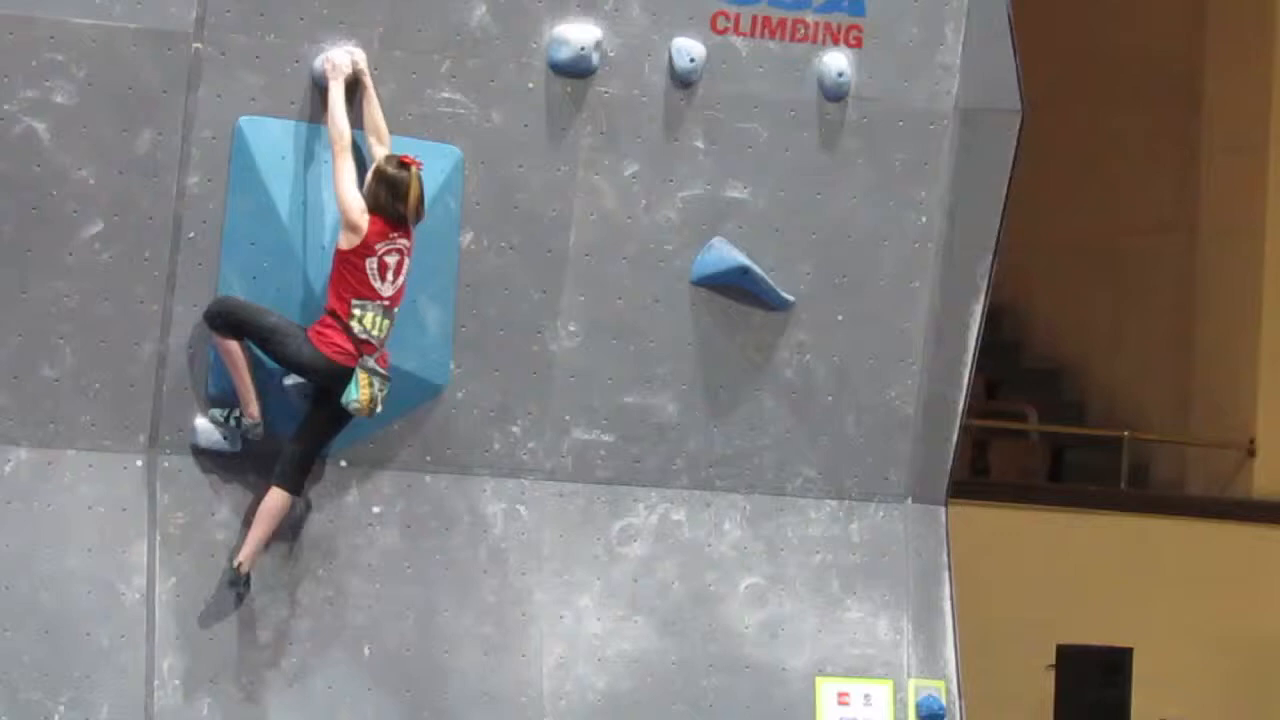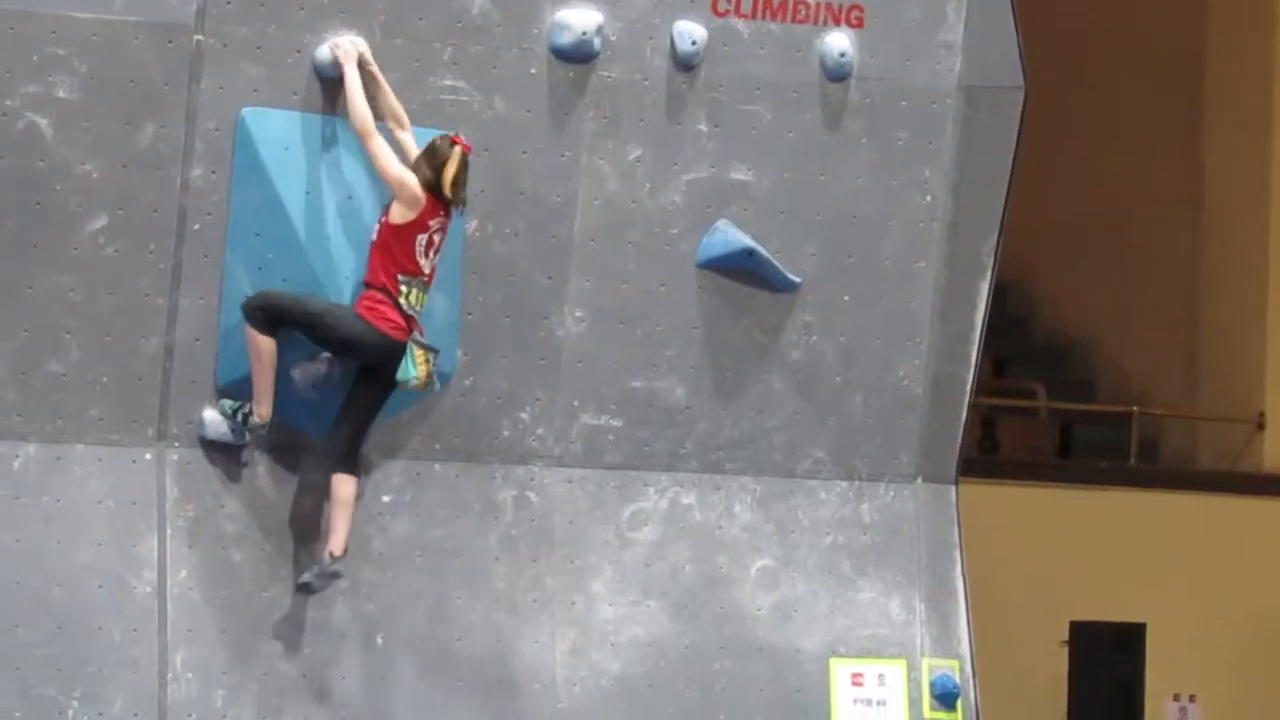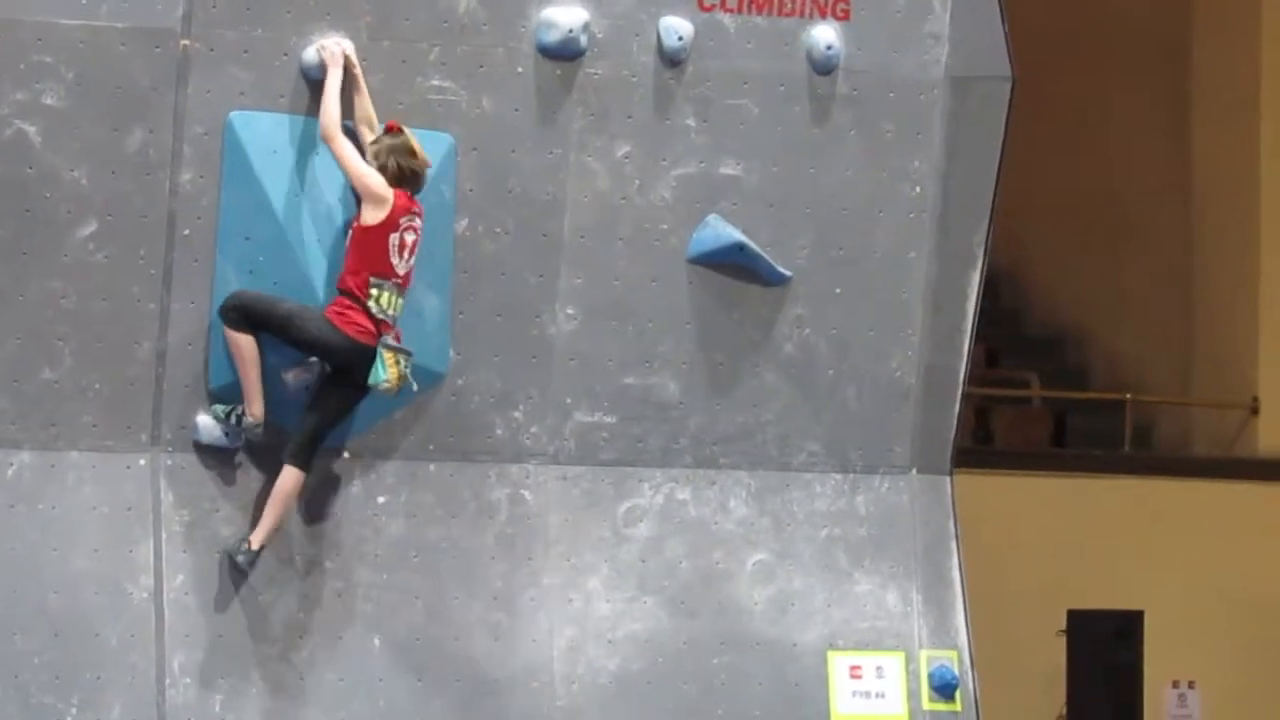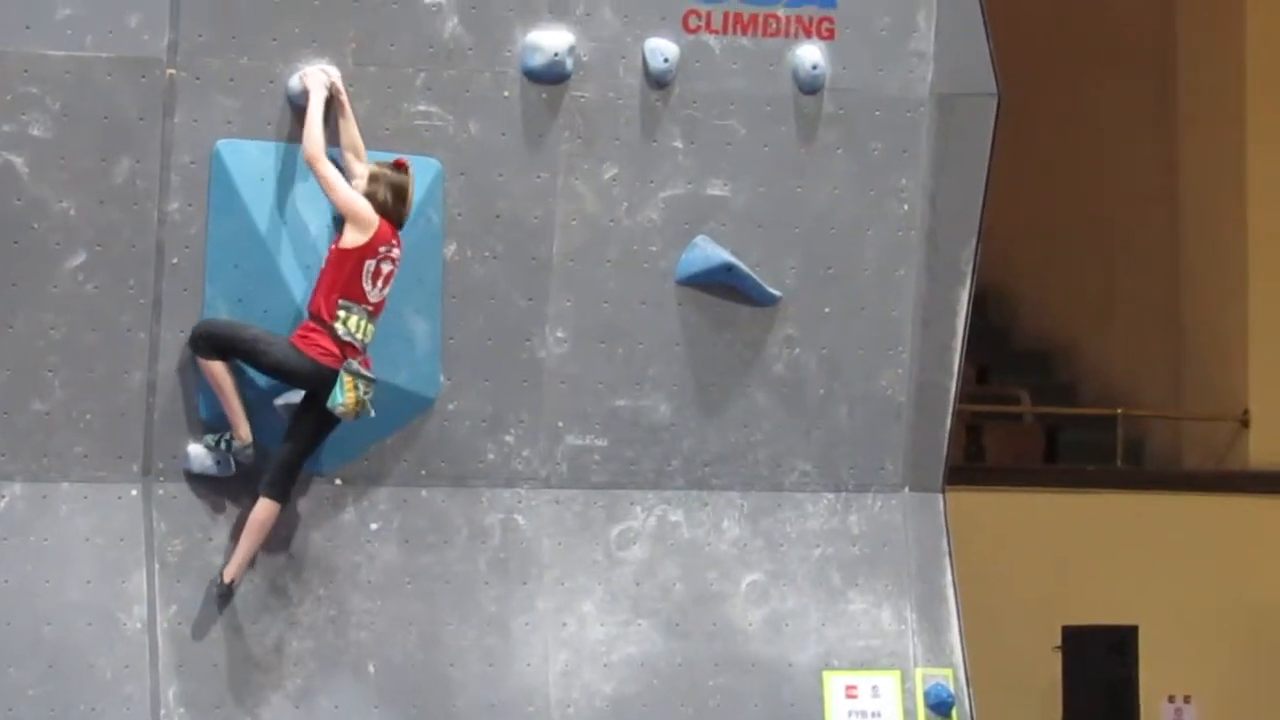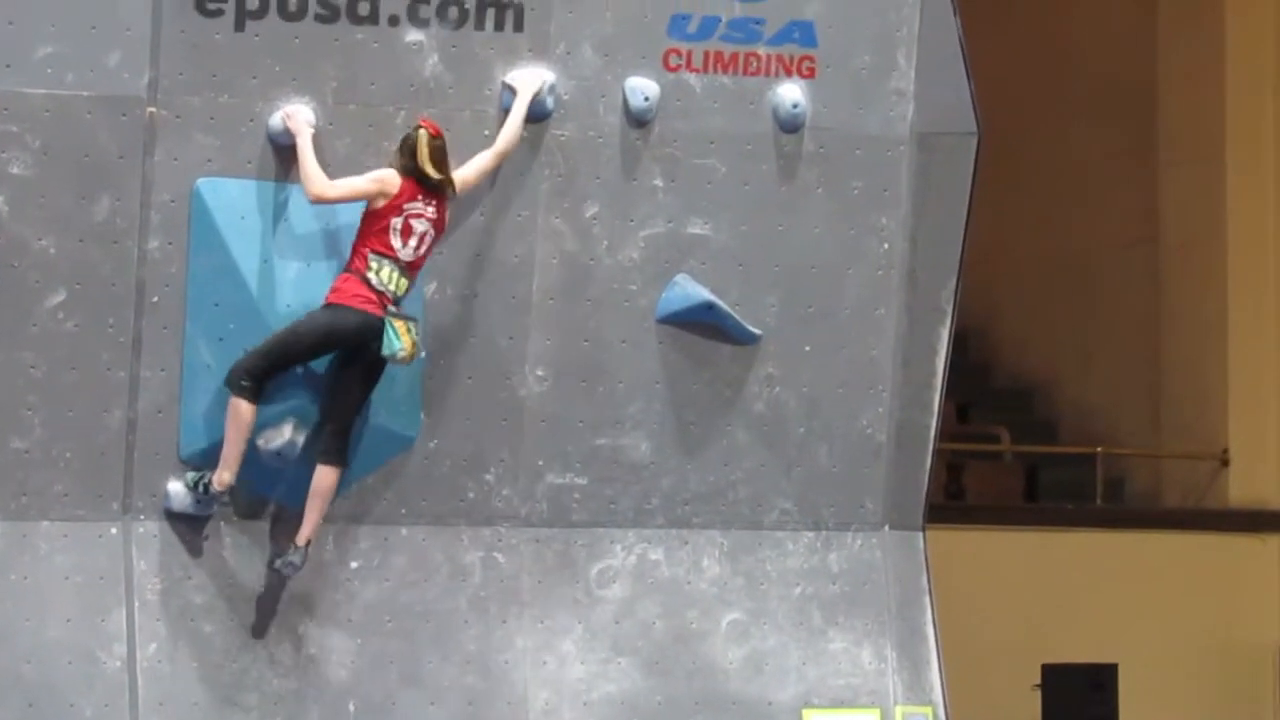
dt=1s
person 1, frame 1
left shoulder: (359, 224)
right shoulder: (404, 229)
left elbow: (342, 148)
right elbow: (378, 143)
left wrist: (337, 81)
right wrist: (365, 81)
left hip: (326, 356)
left knee: (221, 312)
right knee: (294, 466)
left ankle: (249, 417)
right ankle: (242, 565)
person 1, frame 2
left shoulder: (414, 193)
right shoulder: (440, 205)
left elbow: (369, 133)
right elbow: (399, 126)
left wrist: (351, 67)
right wrist: (370, 67)
left hip: (371, 329)
right hip: (398, 343)
left knee: (261, 306)
right knee: (345, 443)
left ankle: (256, 416)
right ankle: (333, 554)
person 1, frame 3
left shoulder: (380, 195)
right shoulder: (411, 207)
left elbow: (331, 134)
right elbow: (369, 132)
left wrist: (334, 70)
right wrist: (355, 73)
left hip: (345, 334)
right hip: (374, 350)
left knee: (237, 307)
right knee: (305, 440)
left ankle: (251, 415)
right ankle: (253, 544)
person 1, frame 4
left shoulder: (366, 220)
right shoulder: (390, 238)
left elbow: (314, 157)
right elbow: (355, 158)
left wrist: (317, 94)
right wrist: (341, 101)
left hip: (311, 358)
right hip: (347, 376)
left knee: (205, 335)
right knee: (281, 473)
left ankle: (239, 438)
right ankle: (229, 577)
person 1, frame 5
left shoulder: (389, 183)
right shoulder: (448, 193)
left elbow: (319, 191)
right elbow: (501, 148)
left wrist: (303, 137)
right wrist: (524, 94)
left hip: (348, 310)
right hip: (384, 326)
left knee: (247, 374)
right knee: (335, 436)
left ankle: (217, 484)
right ankle: (299, 547)
